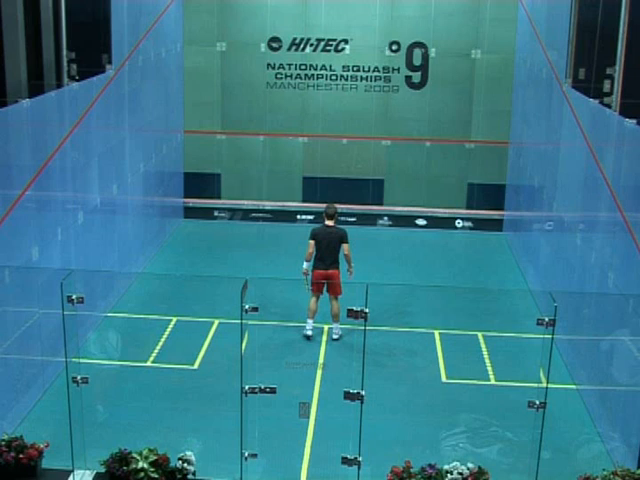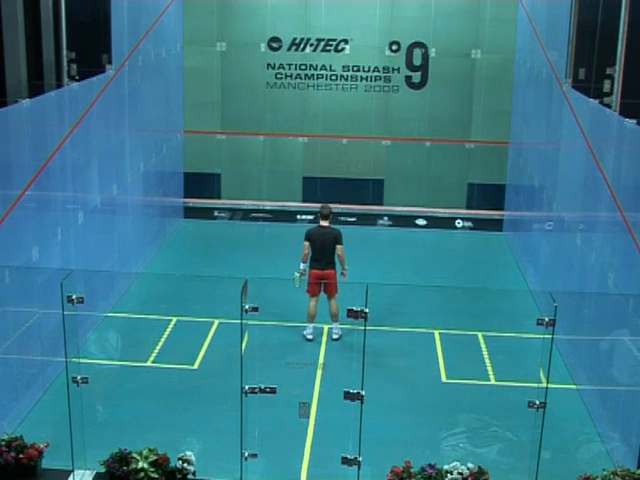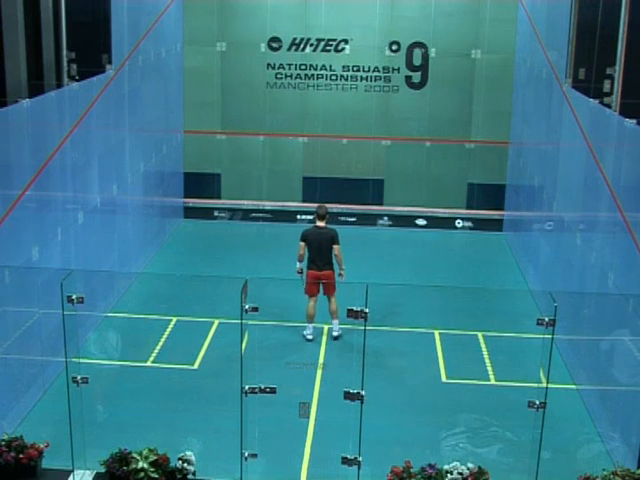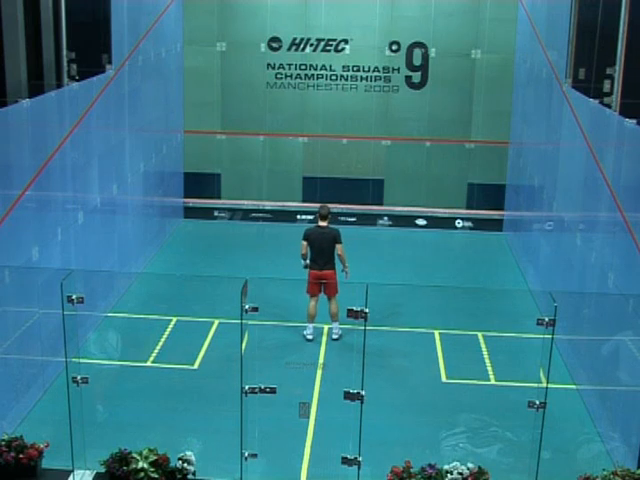
dt=0.3s
person 1, frame 1
left shoulder: (315, 231)
right shoulder: (342, 232)
left elbow: (310, 251)
right elbow: (346, 252)
left wrist: (305, 266)
right wrist: (350, 266)
left hip: (318, 270)
right hip: (333, 271)
left knee: (314, 297)
right knee: (334, 300)
left ankle: (309, 328)
right ankle: (336, 331)
person 1, frame 2
left shoulder: (310, 232)
right shoulder: (336, 233)
left elbow: (306, 252)
right elbow: (340, 253)
left wrist: (302, 267)
right wrist: (344, 268)
left hip: (314, 271)
right hip: (330, 271)
left knee: (313, 300)
right knee: (332, 300)
left ankle: (309, 331)
right ankle: (335, 331)
person 1, frame 3
left shoulder: (306, 232)
right shoulder: (332, 233)
left elbow: (301, 253)
right elbow: (337, 253)
left wrist: (299, 266)
right wrist: (341, 269)
left hip: (312, 271)
right hip: (328, 271)
left knee: (312, 301)
right knee: (332, 298)
left ankle: (309, 331)
right ankle: (335, 329)
person 1, frame 4
left shoulder: (308, 232)
right shoulder: (335, 232)
left elbow: (303, 252)
right elbow: (339, 252)
left wrist: (305, 262)
right wrist: (345, 266)
left hip: (314, 271)
right hip: (329, 271)
left knee: (313, 301)
right knee: (332, 300)
left ankle: (309, 331)
right ankle: (335, 331)
